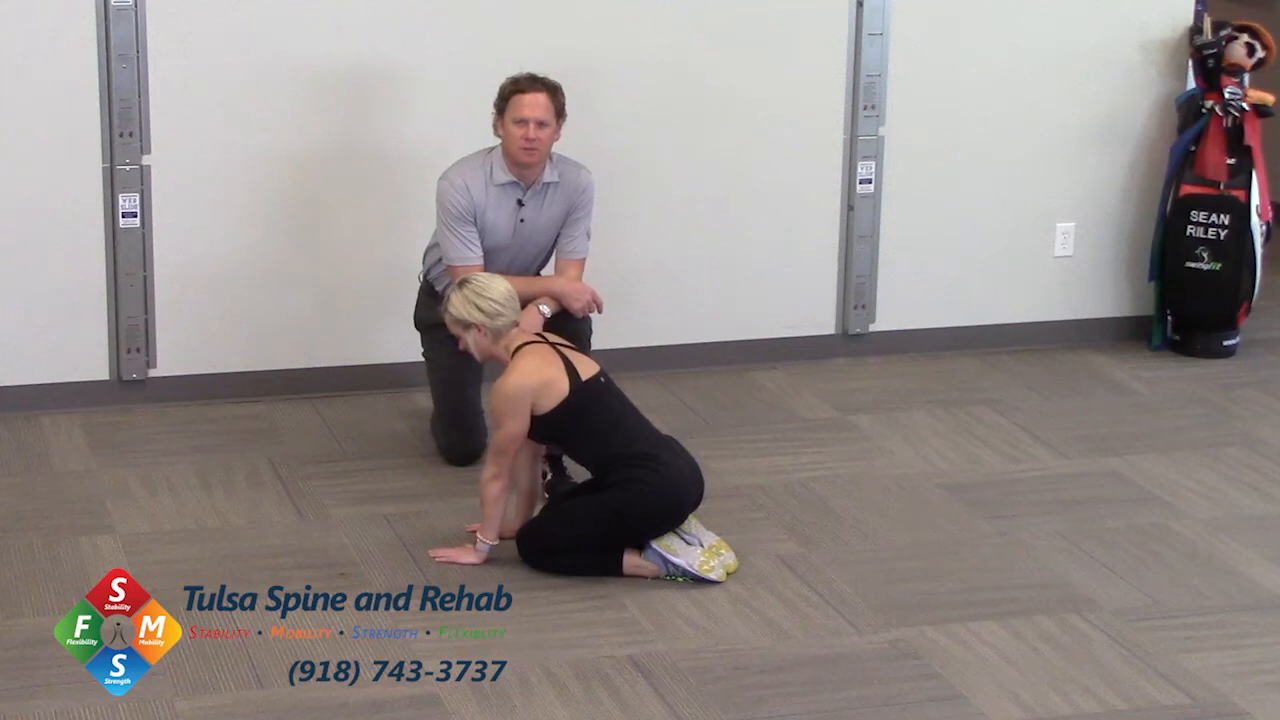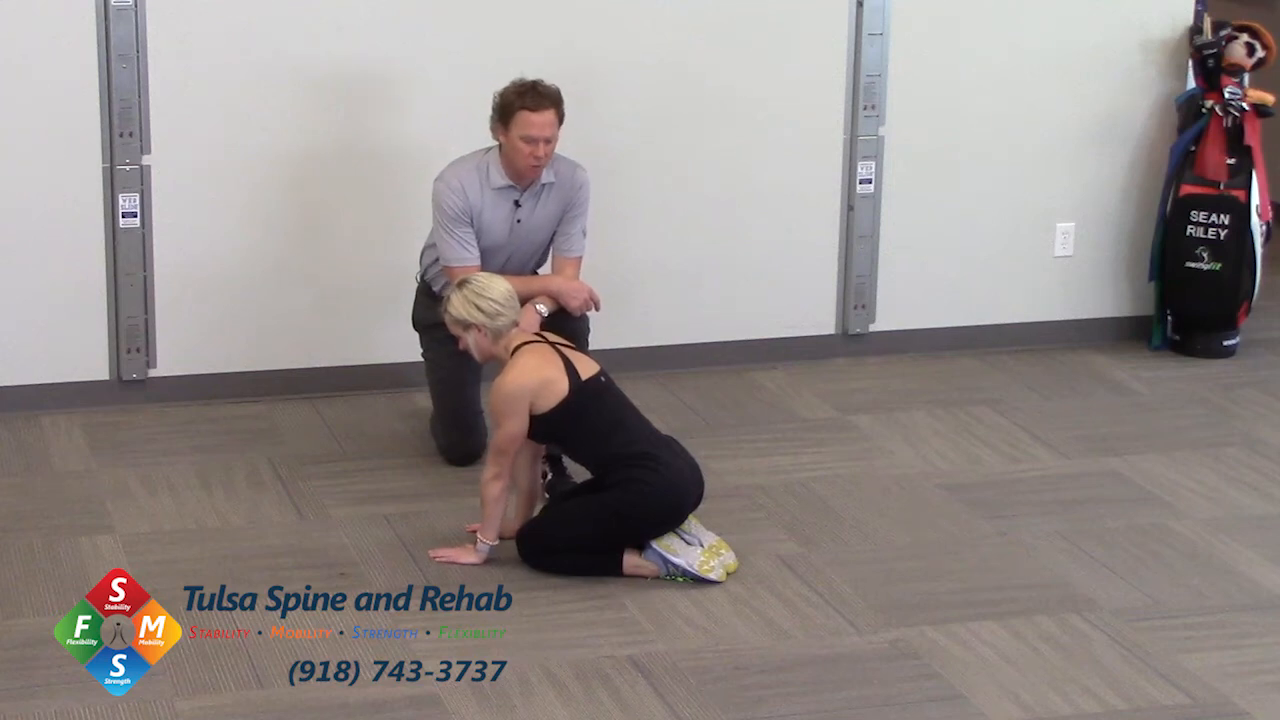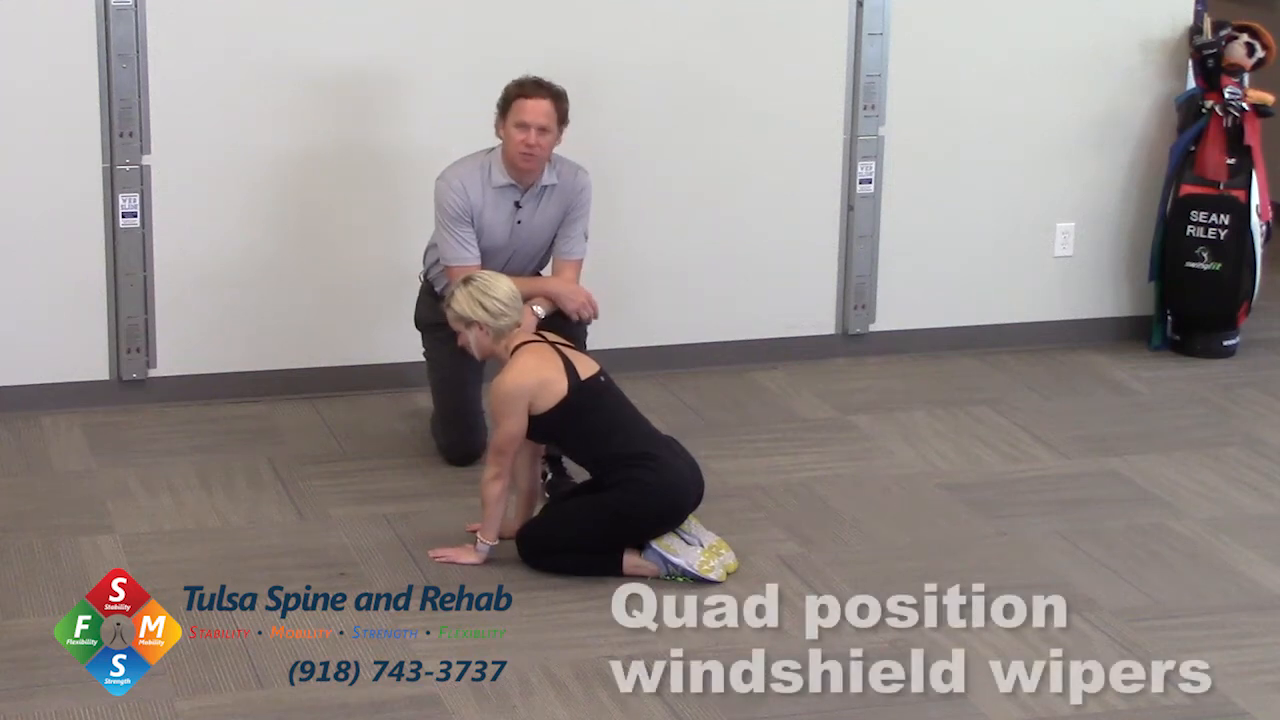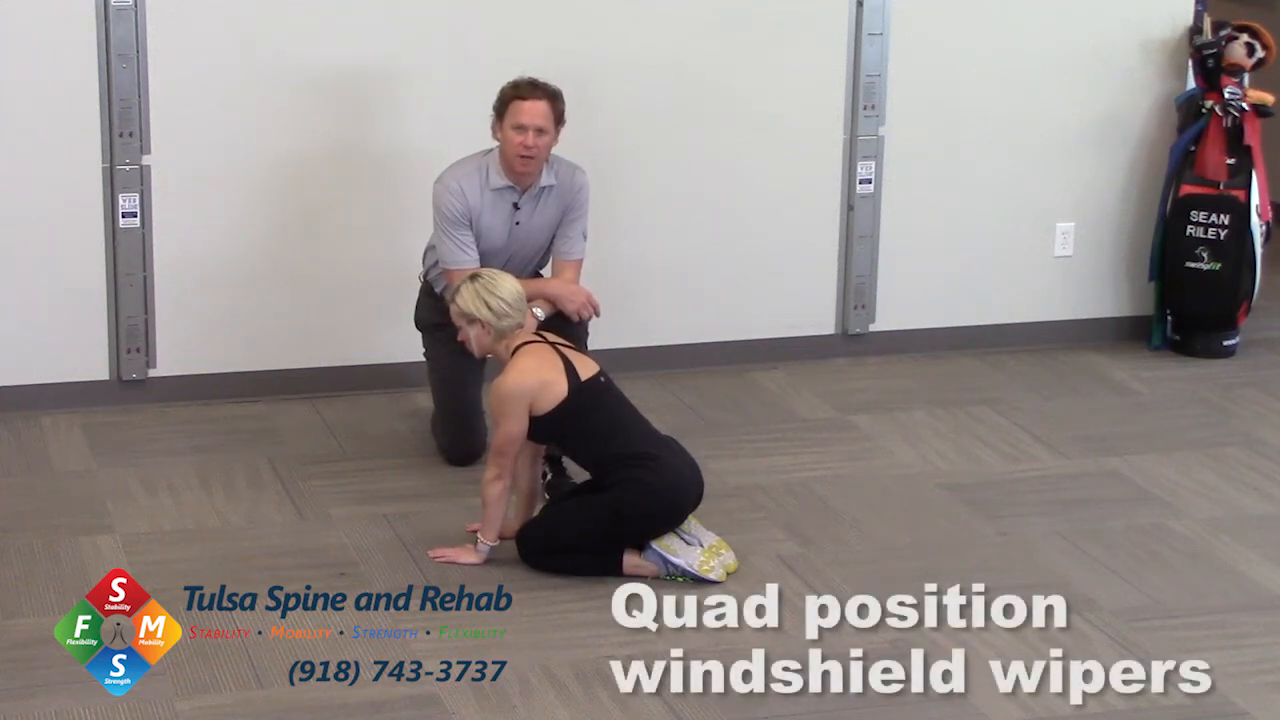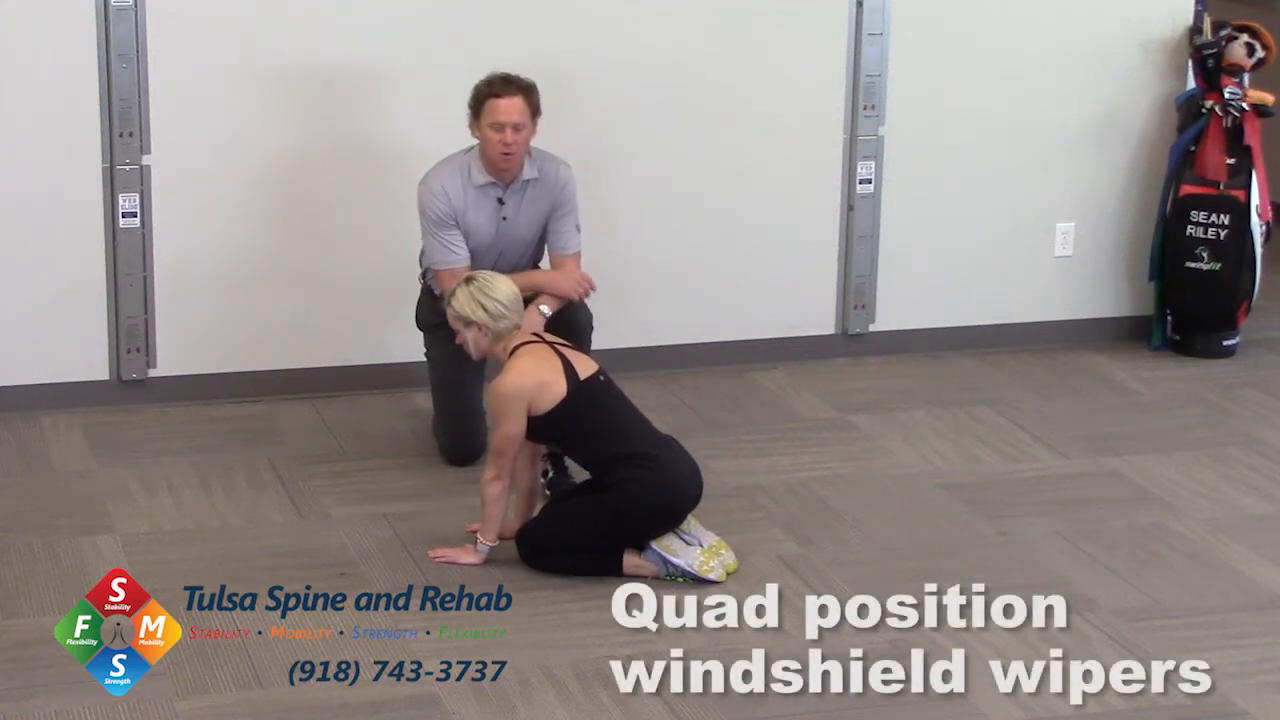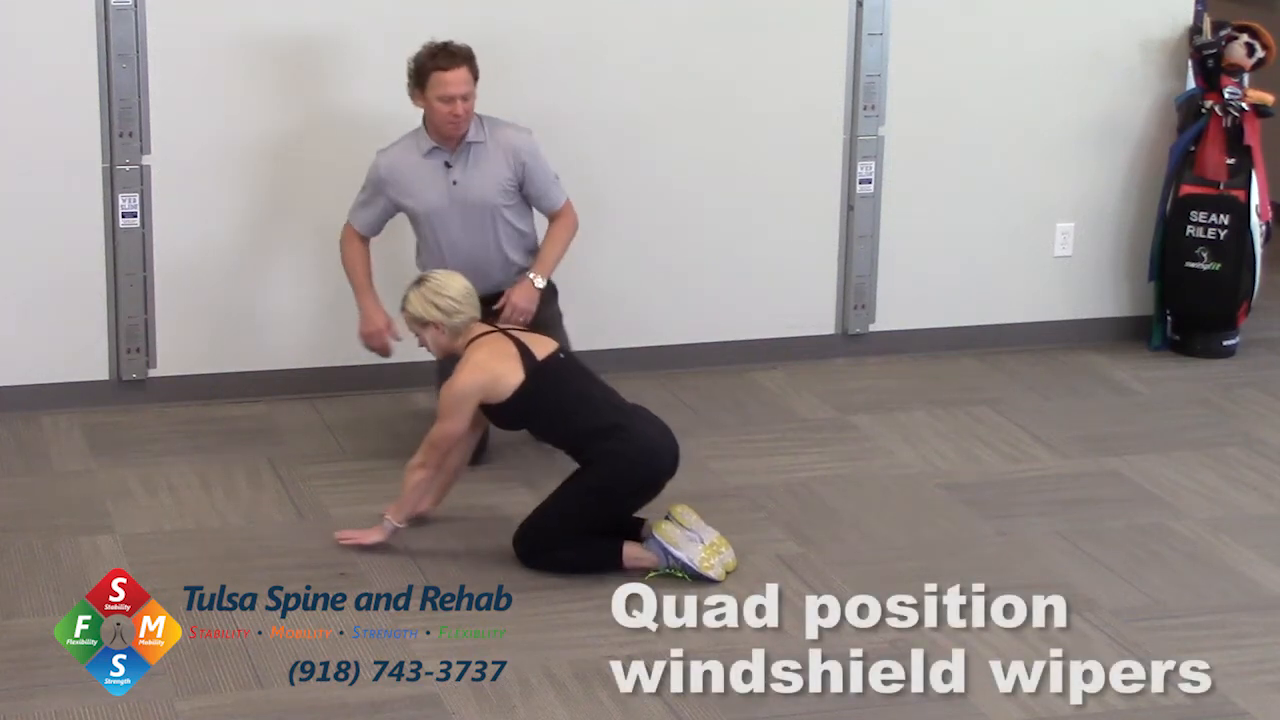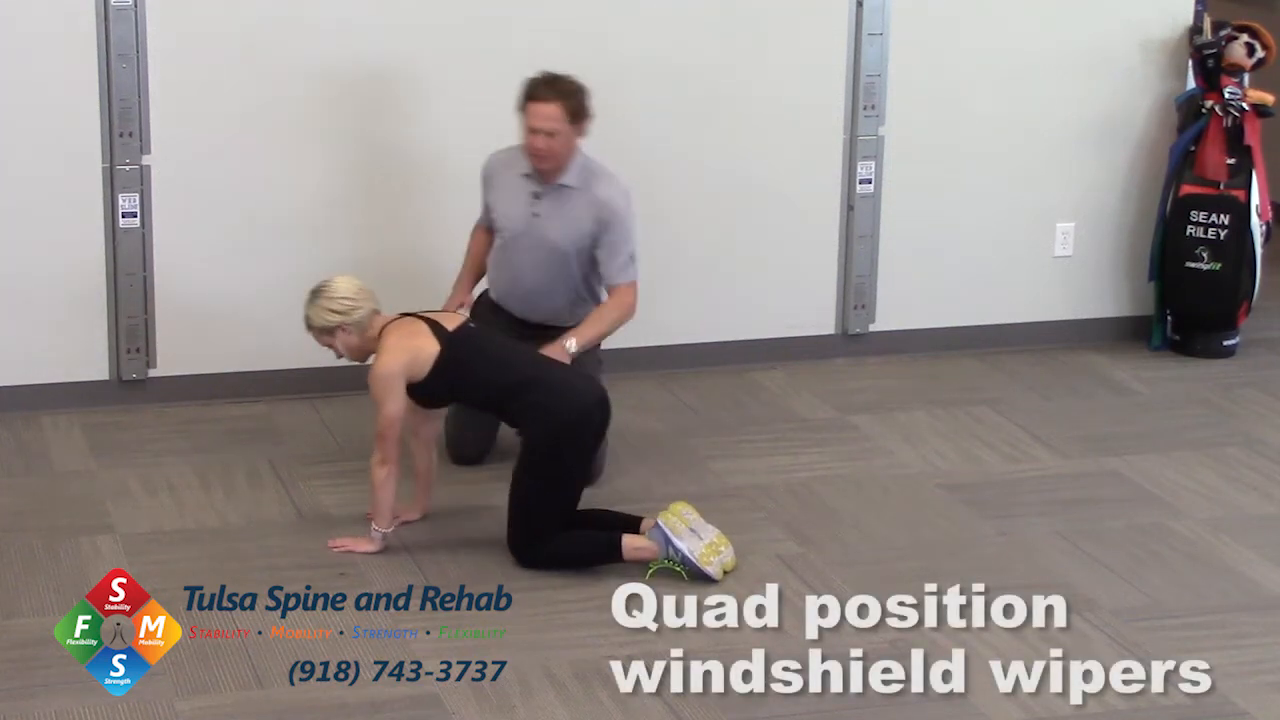
dt=0.7s
person 1, frame 1
left shoulder: (576, 182)
right shoulder: (460, 183)
left elbow: (570, 276)
left wrist: (540, 310)
right wrist: (553, 286)
left hip: (523, 292)
left knee: (574, 326)
right knee: (462, 447)
left ankle: (550, 450)
right ankle: (454, 399)
person 1, frame 2
left shoulder: (572, 180)
right shoulder: (456, 184)
left elbow: (567, 275)
left wrist: (537, 309)
right wrist: (550, 285)
left hip: (522, 292)
left knee: (571, 324)
right knee: (462, 446)
left ankle: (548, 450)
right ankle: (453, 398)
person 1, frame 3
left shoulder: (574, 183)
right shoulder: (458, 183)
left elbow: (567, 278)
left wrist: (534, 311)
right wrist: (549, 288)
left hip: (523, 291)
left knee: (570, 326)
right knee: (462, 447)
left ankle: (549, 451)
right ankle: (454, 401)
person 1, frame 4
left shoulder: (572, 183)
right shoulder: (456, 186)
left elbow: (567, 278)
left wrist: (535, 314)
right wrist: (549, 288)
left hip: (525, 294)
right hip: (452, 303)
left knee: (570, 325)
right knee: (462, 448)
left ankle: (549, 451)
right ankle: (455, 397)
person 1, frame 5
left shoulder: (556, 177)
right shoulder: (441, 186)
left elbow: (568, 269)
right elbow: (456, 286)
left wrist: (539, 310)
right wrist: (539, 278)
left hip: (524, 290)
left knee: (575, 320)
right knee: (461, 449)
left ankle: (553, 446)
right ankle: (457, 394)
person 1, frame 6
left shoulder: (514, 144)
right shoulder: (391, 165)
left elbow: (565, 217)
right elbow: (354, 237)
left wrist: (533, 282)
right wrist: (370, 308)
left hip: (519, 294)
person 1, frame 7
left shoulder: (608, 200)
right shoulder: (499, 167)
left elbow: (624, 300)
left wrist: (570, 345)
right wrist: (463, 285)
left hip: (567, 334)
right hip: (497, 318)
right knee: (464, 449)
person 2, frame 1
left shoulder: (515, 382)
right shoulder: (547, 345)
left elbow: (497, 473)
right elbow: (528, 451)
left wrist: (481, 546)
right wrist: (520, 520)
left hip: (654, 490)
right hip: (674, 471)
left knee: (535, 543)
right knee: (558, 513)
left ankle: (662, 559)
right ankle: (664, 528)
person 2, frame 2
left shoulder: (513, 382)
right shoulder: (547, 344)
left elbow: (498, 473)
right elbow: (528, 451)
left wrist: (481, 546)
right wrist: (520, 520)
left hip: (654, 490)
right hip: (674, 472)
left knee: (535, 543)
right knee: (558, 510)
left ankle: (661, 559)
right ankle: (666, 528)
person 2, frame 3
left shoulder: (513, 381)
right shoulder: (546, 344)
left elbow: (498, 472)
right elbow: (528, 451)
left wrist: (481, 546)
right wrist: (520, 520)
left hip: (654, 489)
right hip: (674, 471)
left knee: (535, 543)
right knee: (559, 511)
left ankle: (661, 559)
right ankle: (666, 529)
person 2, frame 4
left shoulder: (513, 382)
right shoulder: (546, 345)
left elbow: (499, 473)
right elbow: (528, 452)
left wrist: (482, 547)
right wrist: (520, 520)
left hip: (654, 489)
right hip: (674, 472)
left knee: (535, 543)
right knee: (557, 513)
left ankle: (661, 559)
right ankle: (666, 529)
person 2, frame 5
left shoulder: (512, 383)
right shoulder: (545, 346)
left elbow: (498, 474)
right elbow: (528, 451)
left wrist: (482, 546)
right wrist: (520, 520)
left hip: (654, 488)
right hip: (674, 471)
left knee: (534, 544)
right knee: (558, 511)
left ankle: (660, 560)
right ankle: (666, 528)
person 2, frame 6
left shoulder: (470, 377)
right shoulder: (507, 339)
left elbow: (426, 462)
right elbow: (465, 439)
left wrist: (387, 526)
right wrist: (428, 502)
left hip: (631, 459)
right hip: (652, 442)
left knee: (533, 546)
right knee: (566, 520)
left ankle: (659, 553)
right ankle: (661, 529)
person 2, frame 7
left shoulder: (388, 363)
right shoulder: (416, 328)
left elbow: (385, 457)
right elbow: (424, 427)
left wrist: (377, 534)
right wrist: (420, 504)
left hip: (560, 414)
right hip: (583, 399)
left knee: (531, 547)
right knee: (551, 520)
left ankle: (660, 544)
right ankle: (664, 525)
